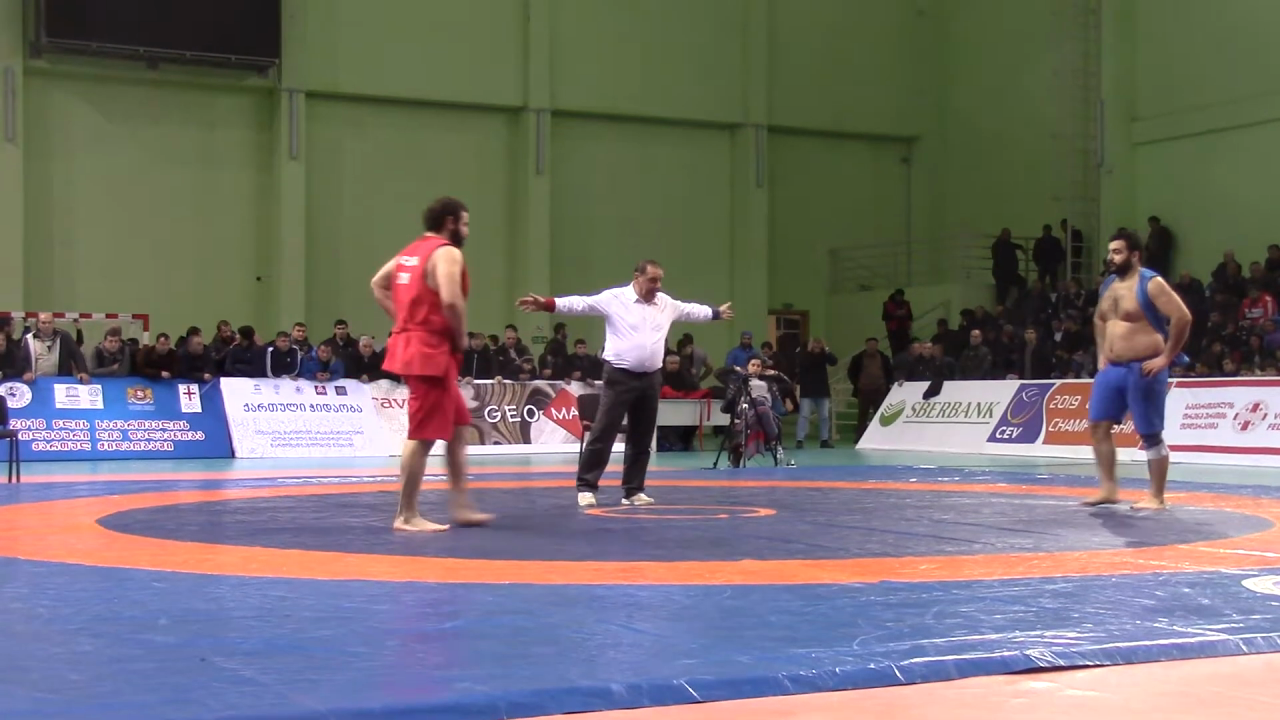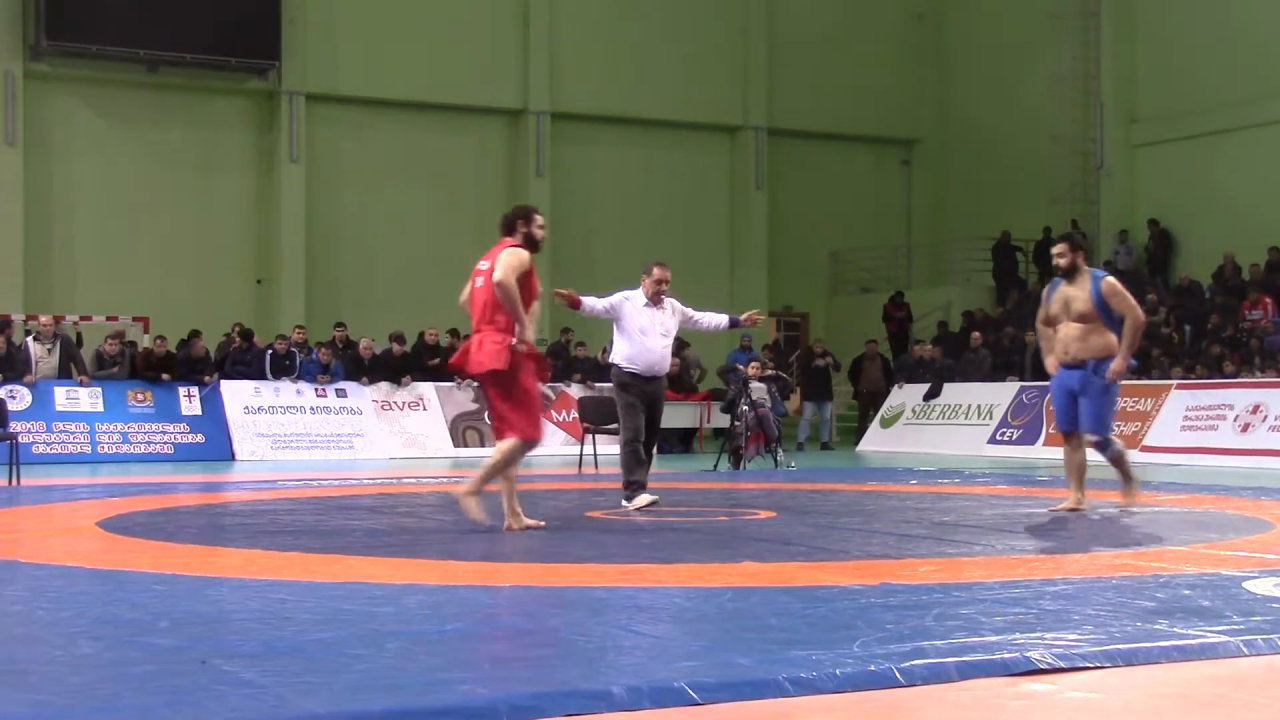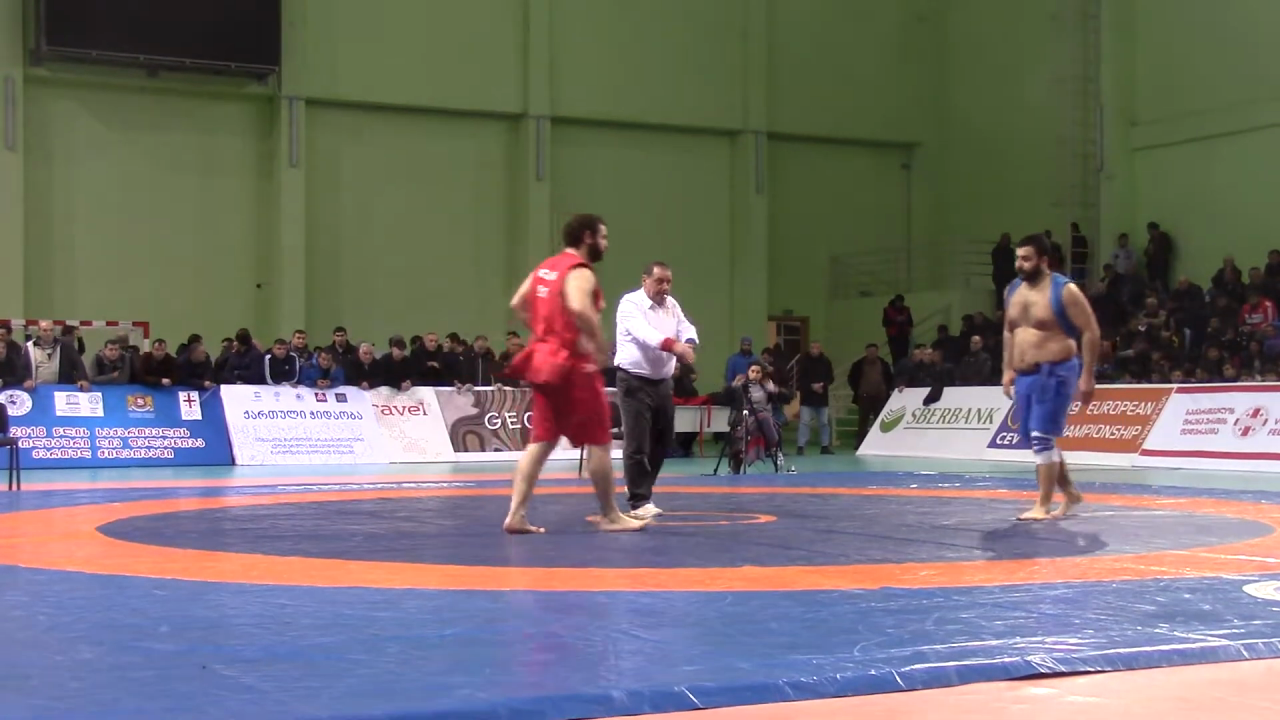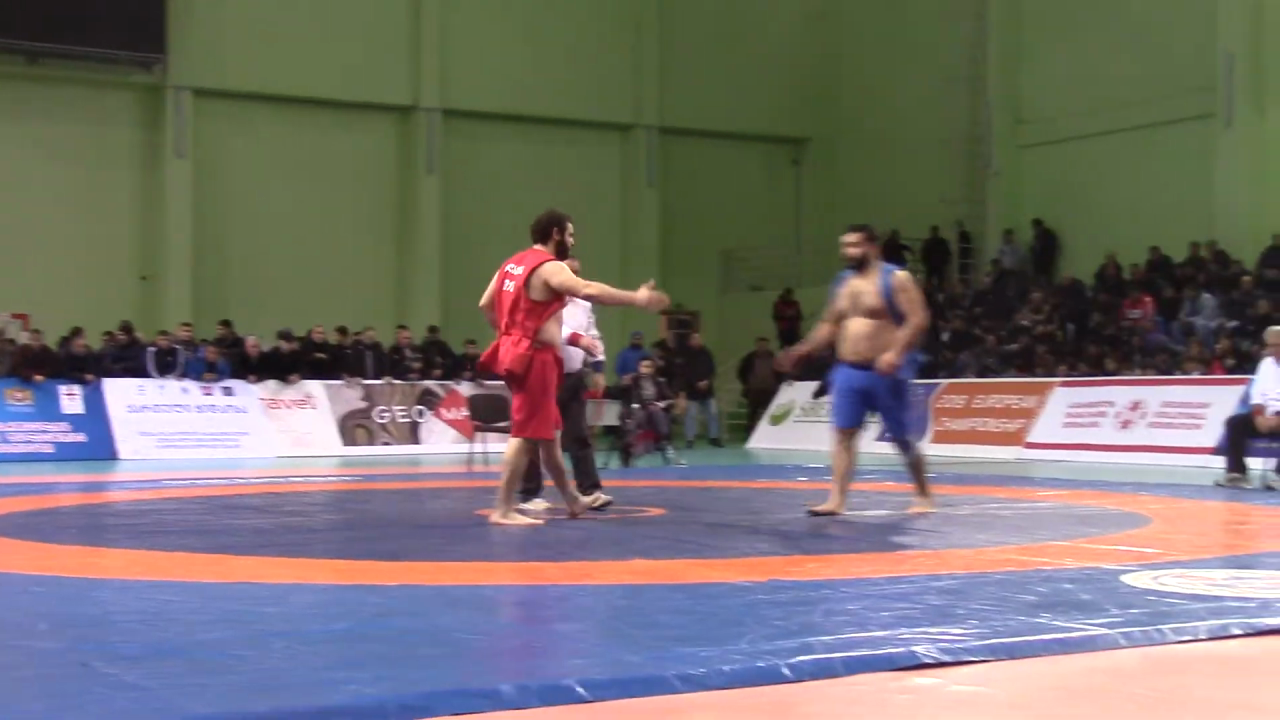
dt=0.5s
person 1, frame 1
left shoulder: (410, 252)
right shoulder: (447, 253)
left elbow: (377, 285)
right elbow: (450, 300)
right wrist: (460, 337)
left hip: (412, 347)
right hip: (433, 352)
left knee: (458, 428)
right knee: (423, 436)
left ankle: (461, 507)
right ankle: (407, 515)
person 1, frame 2
left shoulder: (490, 257)
right shoulder: (518, 254)
left elbow: (466, 300)
right elbow: (502, 281)
right wrist: (522, 325)
left hip: (488, 351)
right hip: (507, 354)
left knee: (510, 434)
right knee: (525, 435)
left ankle: (514, 514)
right ankle: (471, 489)
person 1, frame 3
left shoulder: (545, 268)
right shoulder: (580, 273)
left elbow: (517, 305)
right elbow: (580, 310)
right wrist: (599, 346)
left hip: (546, 362)
right hip: (572, 366)
left knee: (540, 441)
right knee: (599, 440)
left ankle: (516, 514)
right ankle: (610, 516)
person 1, frame 4
left shoulder: (511, 264)
right shoulder: (549, 267)
left elbow: (486, 304)
right elbow: (588, 291)
right wrist: (636, 299)
left hip: (516, 355)
right hip: (534, 358)
left knee: (548, 432)
right knee: (528, 434)
left ankle: (571, 498)
right ankle: (503, 509)
person 2, frame 1
left shoulder: (1151, 284)
right shoulder: (1107, 285)
left elbow: (1181, 317)
right elbow: (1100, 320)
left wrist: (1166, 356)
right wrist: (1103, 354)
left hip: (1144, 370)
right hip: (1112, 369)
left knee: (1149, 434)
right knee: (1098, 426)
left ankle: (1156, 496)
right ankle: (1108, 488)
person 2, frame 2
left shoulder: (1103, 284)
right shoulder: (1052, 289)
left elbow: (1135, 317)
right elbow: (1043, 325)
left wrist: (1122, 358)
right wrist: (1049, 356)
left hip: (1097, 372)
right hip: (1064, 373)
left knee: (1096, 436)
right knee: (1070, 436)
left ankle: (1129, 481)
right ankle: (1076, 497)
person 2, frame 3
left shoulder: (1065, 291)
right shoulder: (1013, 290)
left elbow: (1091, 333)
left wrist: (1087, 376)
right wrist: (1007, 370)
left hip: (1054, 375)
right hip: (1022, 378)
left knee: (1043, 439)
right knee: (1033, 442)
left ankle: (1044, 505)
right ankle: (1070, 492)
person 2, frame 4
left shoulder: (895, 279)
right shoulder: (842, 283)
left elbow: (919, 319)
right elbow: (828, 325)
left wrist: (896, 353)
right wrist: (801, 350)
left hip: (885, 371)
right hip: (848, 371)
left knee: (901, 437)
right knee: (843, 434)
left ankle: (924, 495)
right ankle: (836, 500)
person 3, frame 1
left shoulder: (666, 303)
right shoulder: (614, 298)
left elbow: (691, 310)
right elbow: (581, 303)
left wrist: (716, 313)
right wrist: (547, 304)
left hip: (650, 378)
right hip: (620, 376)
left knee: (642, 437)
right knee: (603, 431)
left ankle: (633, 490)
right ankle: (586, 487)
person 3, frame 2
left shoulder: (672, 307)
right shoulder: (624, 301)
left elbow: (701, 320)
right elbow: (599, 306)
left wrist: (737, 321)
right wrist: (575, 302)
left hip: (656, 381)
right hip: (629, 379)
left knee: (648, 440)
right knee: (632, 436)
left ankle: (633, 493)
right ankle: (636, 492)
person 3, frame 3
left shoulder: (671, 305)
right shoulder: (630, 303)
left elbow: (686, 328)
right elbow: (642, 332)
left wrist: (688, 344)
right wrist: (673, 345)
left hip: (663, 382)
right hip: (635, 382)
left knee: (663, 440)
right knee: (637, 444)
left ankle: (642, 487)
right ankle: (639, 500)
person 3, frame 4
left shoulder: (583, 302)
left elbow: (592, 335)
left hip: (573, 377)
left knee: (580, 436)
left ankle: (590, 491)
right ankle: (529, 495)
